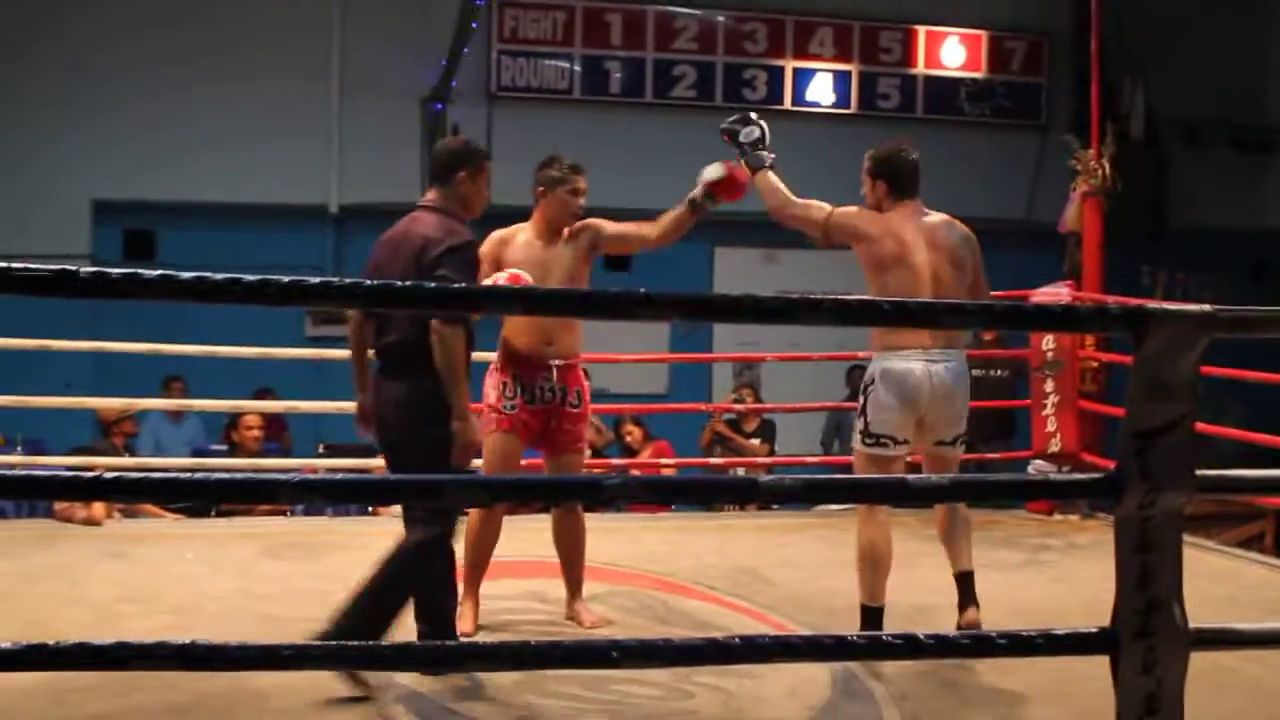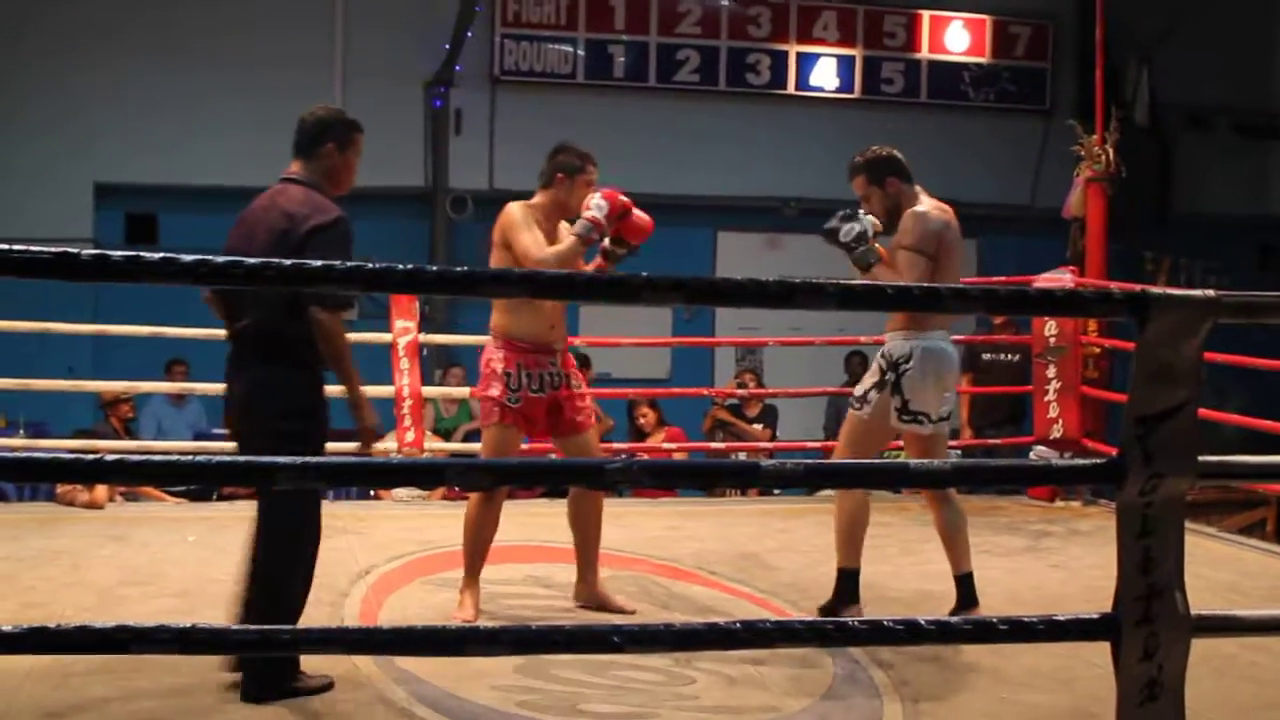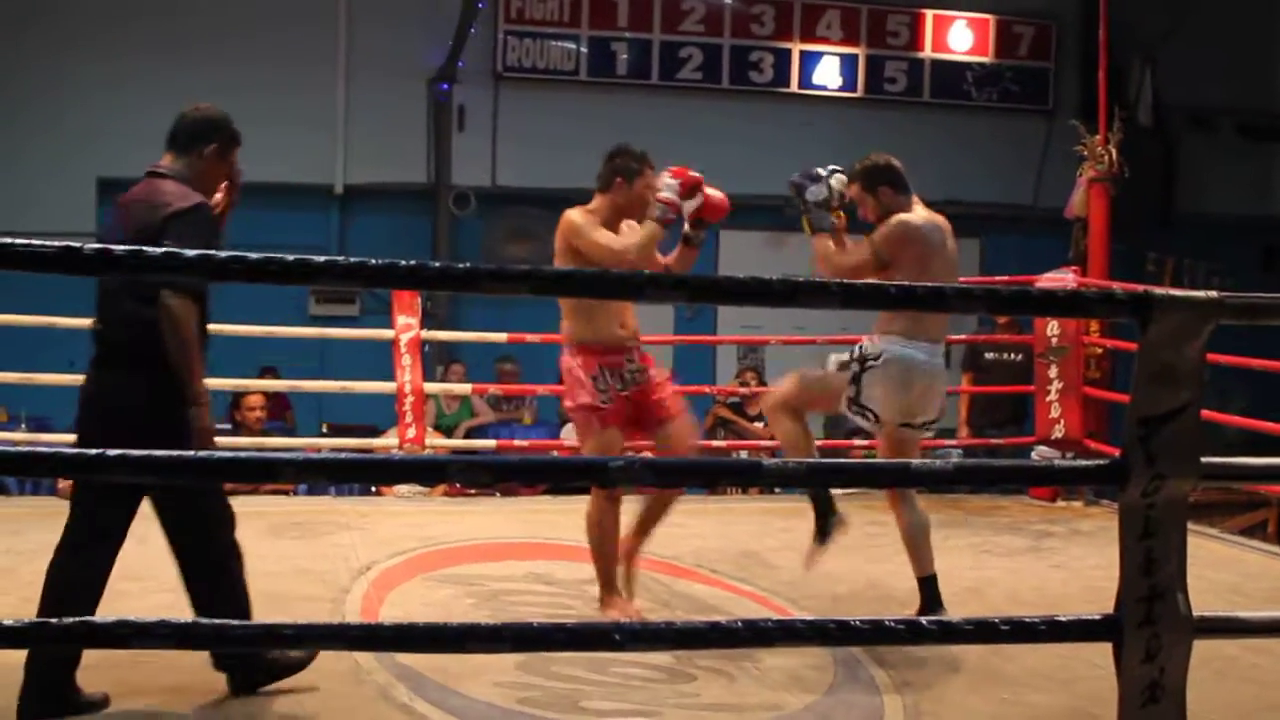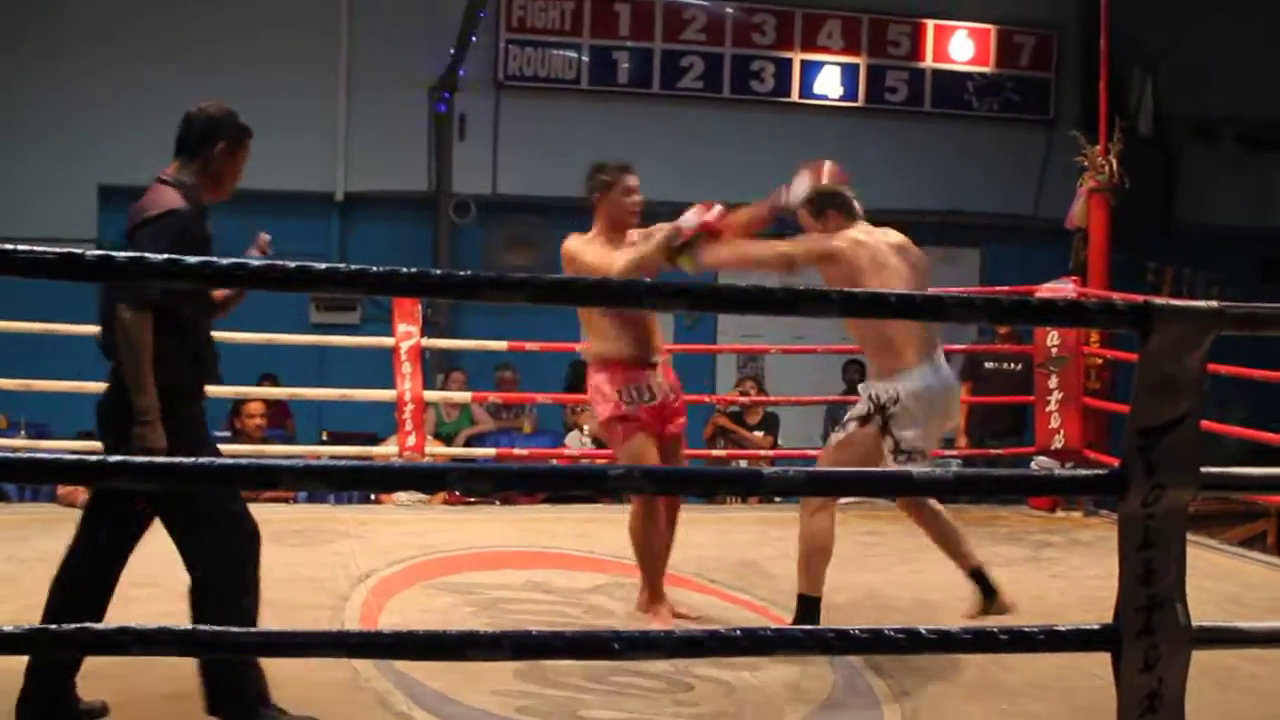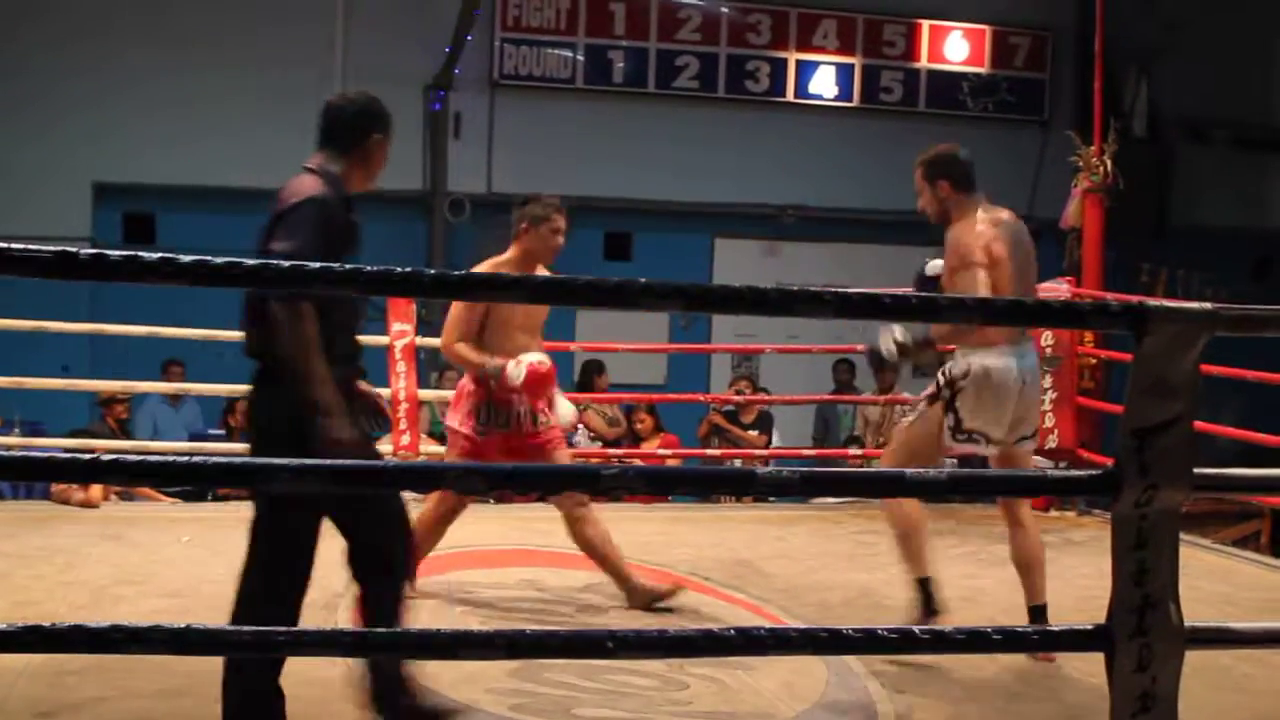
dt=0.5s
person 1, frame 1
left shoulder: (392, 238)
right shoulder: (454, 239)
left elbow: (358, 322)
right elbow: (445, 330)
left wrist: (365, 392)
right wrist: (462, 414)
left hip: (390, 389)
right hip: (424, 396)
left knee: (430, 518)
right knee: (431, 527)
left ankle: (438, 642)
right ankle: (346, 636)
person 1, frame 2
left shoulder: (255, 211)
right shoulder: (323, 218)
left elbow: (217, 296)
right elbow: (324, 317)
right wrist: (359, 401)
left hip: (245, 379)
right hip: (288, 385)
left knee: (284, 515)
right knee: (289, 523)
left ankle: (256, 647)
right ankle: (272, 670)
person 1, frame 3
left shoulder: (132, 202)
right shoulder: (186, 207)
right elbow: (176, 303)
left wrist: (220, 213)
right wrist: (197, 401)
left hip: (107, 386)
right hip: (152, 393)
left knee: (91, 533)
right knee: (204, 529)
right ankle: (245, 660)
person 1, frame 4
left shoulder: (162, 209)
right shoulder: (174, 214)
right elbow: (133, 315)
left wrist: (242, 283)
right wrist: (150, 418)
left hip: (140, 411)
right hip: (162, 414)
left knee: (99, 548)
right knee: (227, 544)
person 1, frame 5
left shoulder: (318, 201)
right shoulder: (315, 202)
right elbow: (290, 306)
left wrist: (350, 388)
right wrist: (329, 409)
left hip: (312, 408)
right hip: (299, 412)
left knee: (385, 547)
right knee: (280, 569)
person 2, frame 1
left shoulder: (869, 227)
right shoulder: (961, 235)
left elbow: (786, 206)
right elbow: (981, 305)
left wrist: (755, 158)
left hip: (894, 373)
right hip: (950, 371)
left knee: (874, 504)
left ankle: (871, 629)
right ankle: (968, 600)
person 2, frame 2
left shoulder: (918, 219)
right shoulder: (939, 214)
left wrist: (863, 258)
right wrist: (874, 248)
left hip: (912, 353)
right hip: (935, 353)
left knee: (847, 467)
right knee: (935, 482)
left ankle: (846, 596)
right ankle: (966, 600)
person 2, frame 3
left shoulder: (907, 228)
right shoulder: (932, 225)
left elbow: (835, 270)
right elbow: (863, 261)
left wrist: (817, 217)
right wrist: (835, 208)
left hip: (893, 360)
right hip: (930, 368)
left knee: (778, 401)
right knee: (898, 487)
left ankle: (824, 511)
right ankle: (932, 603)
person 2, frame 4
left shoulder: (838, 247)
right shoulder: (898, 241)
left elbow: (769, 254)
left wrist: (700, 253)
left hip: (899, 395)
right hip: (937, 383)
left knee: (817, 496)
right knee: (912, 498)
left ankle: (806, 621)
right ankle: (987, 592)
person 2, frame 5
left shoulder: (964, 234)
right shoulder: (1011, 224)
left wrist: (916, 342)
left hip: (981, 371)
right hip: (1023, 367)
right knee: (1016, 505)
left ankle: (928, 608)
right ankle: (1039, 629)
person 3, frame 1
left shoulder: (590, 235)
right shoulder: (501, 243)
left elbow: (653, 233)
left wrist: (699, 198)
right wrist: (490, 292)
left hip: (566, 378)
right hip: (513, 374)
left knee: (568, 496)
left ankle: (575, 598)
right ankle: (469, 599)
person 3, frame 2
left shoulder: (566, 230)
right shoulder: (516, 215)
right elbow: (545, 266)
left wrist: (613, 251)
right wrist: (588, 228)
left hip: (558, 363)
right hip: (512, 363)
right knee: (494, 481)
left ankle: (588, 583)
right ankle: (469, 588)
person 3, frame 3
left shoulder: (628, 229)
right shoulder: (577, 222)
left elbow: (671, 272)
right elbow: (631, 261)
left wrist: (689, 230)
right wrist: (663, 215)
left hip: (634, 359)
right hip: (592, 366)
left knee: (683, 457)
right knee: (610, 484)
left ankle: (631, 548)
right ankle: (609, 592)
person 3, frame 4
left shoulder: (642, 240)
right shoulder: (578, 247)
left elbow: (716, 235)
right elbow: (622, 275)
right wrist: (674, 233)
left hip: (657, 375)
right hip: (617, 382)
left knee: (671, 493)
right knee: (648, 490)
left ankle: (654, 593)
right ankle: (653, 601)
person 3, frame 5
left shoulder: (545, 280)
right shoulder: (485, 278)
right elbow: (451, 344)
left wrist: (552, 395)
right wrist: (500, 370)
left hip: (527, 404)
right hip: (480, 402)
left knee: (573, 494)
right knee: (450, 498)
left ankle: (632, 586)
